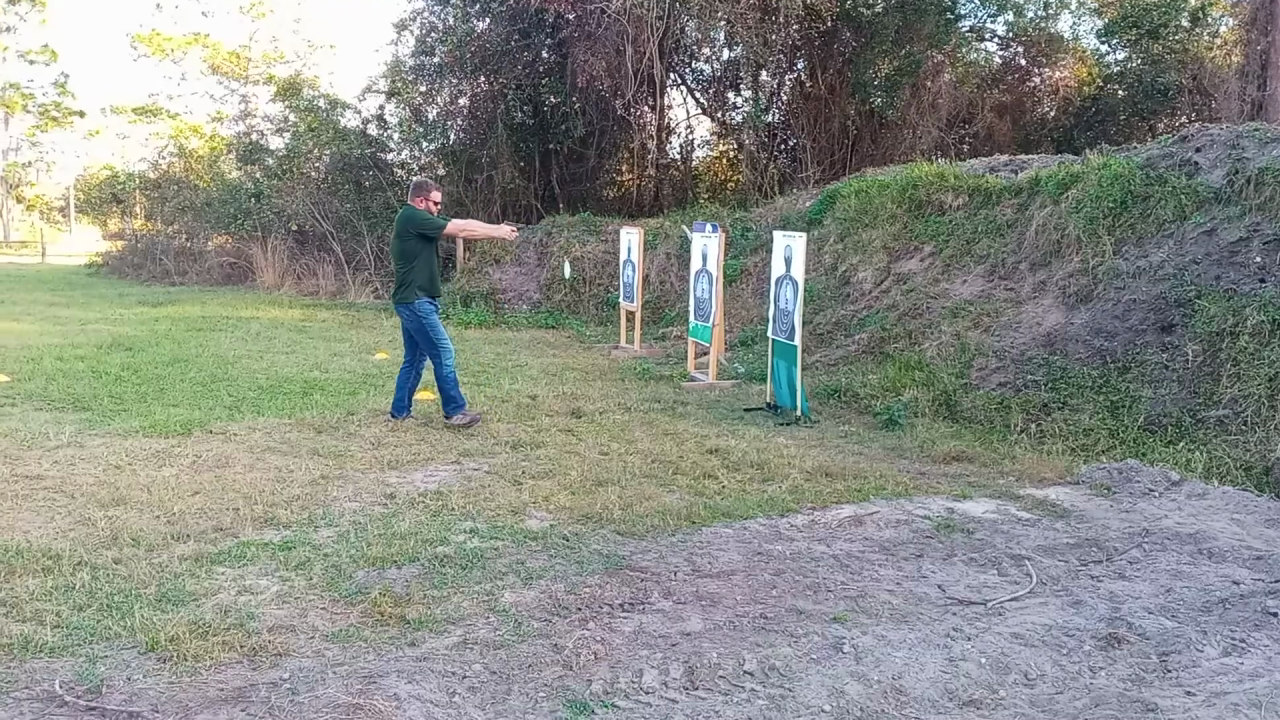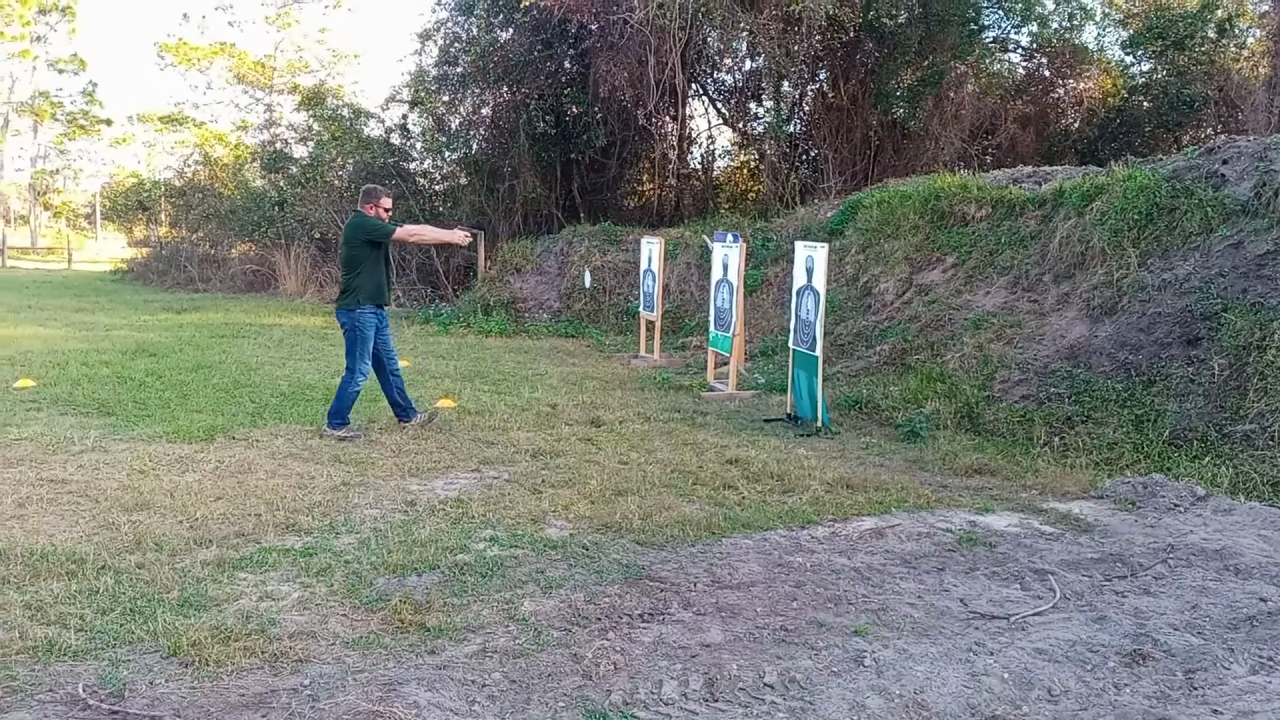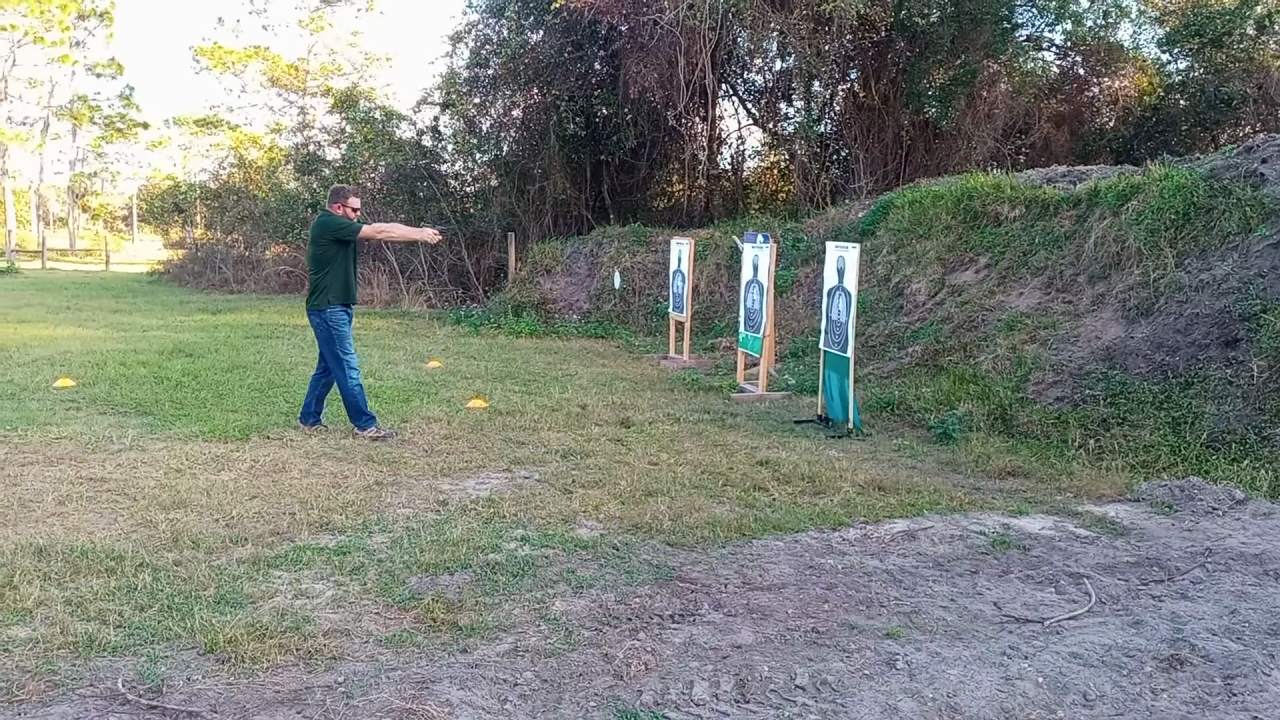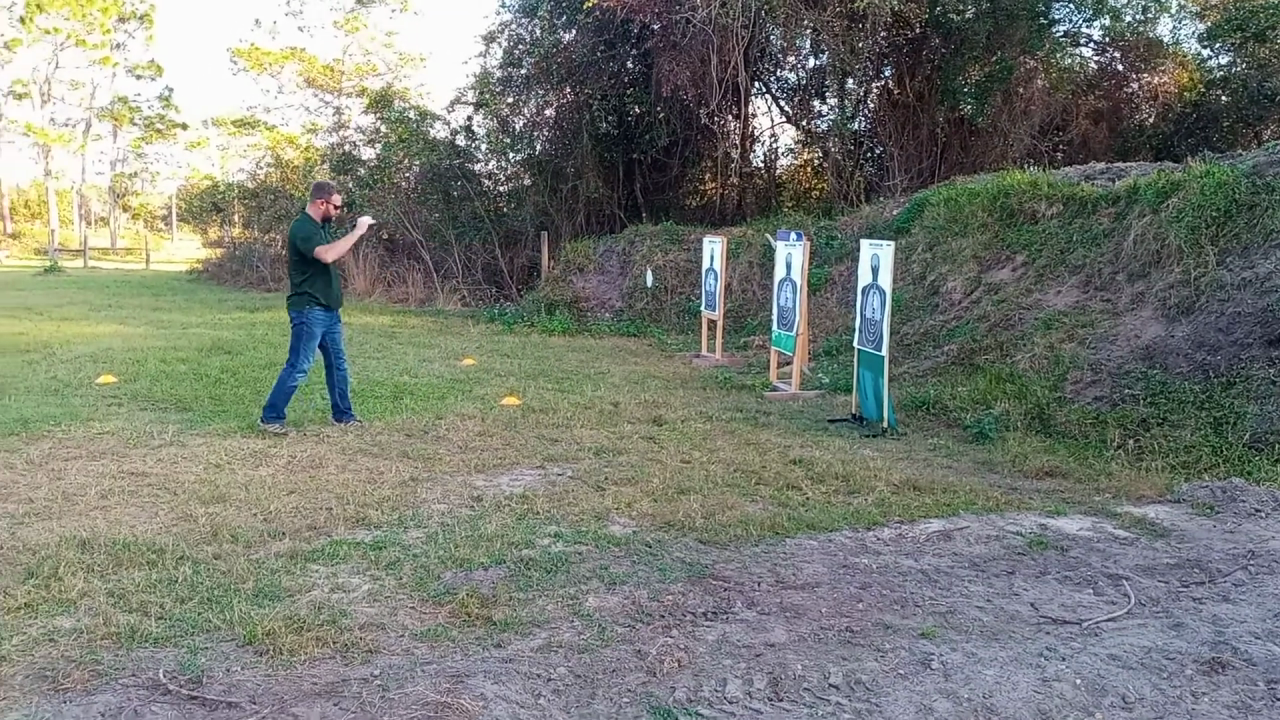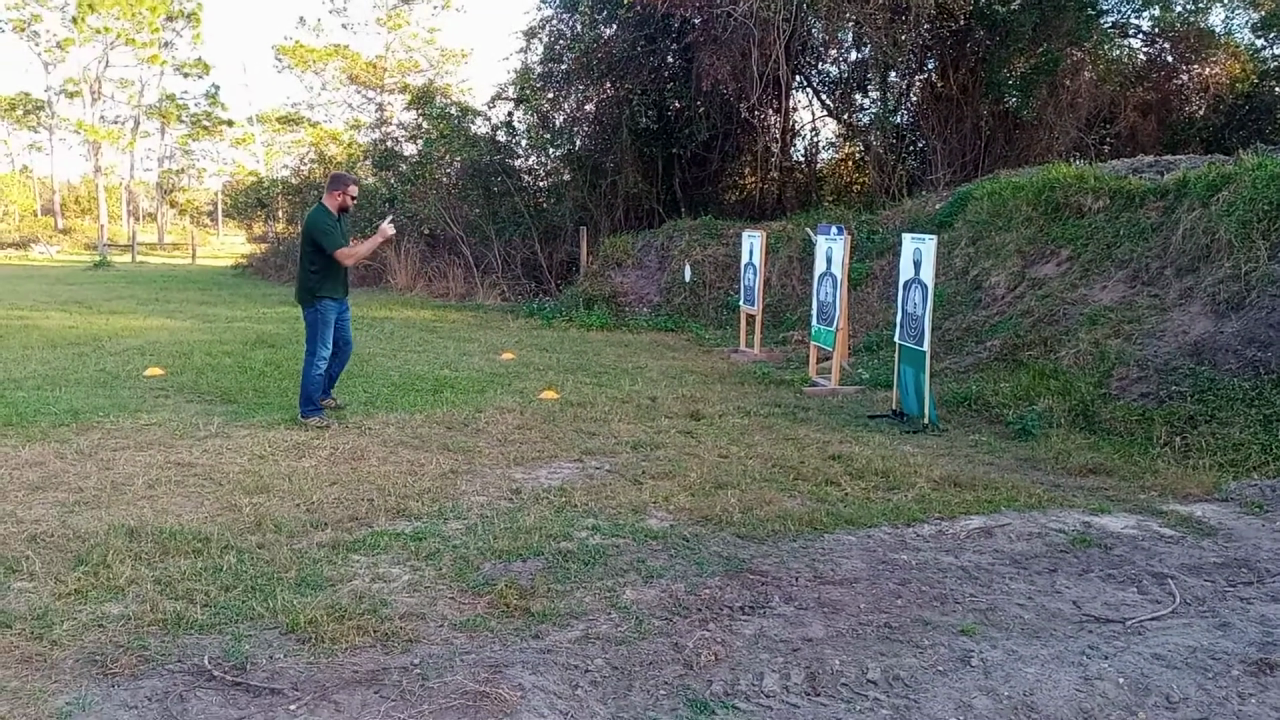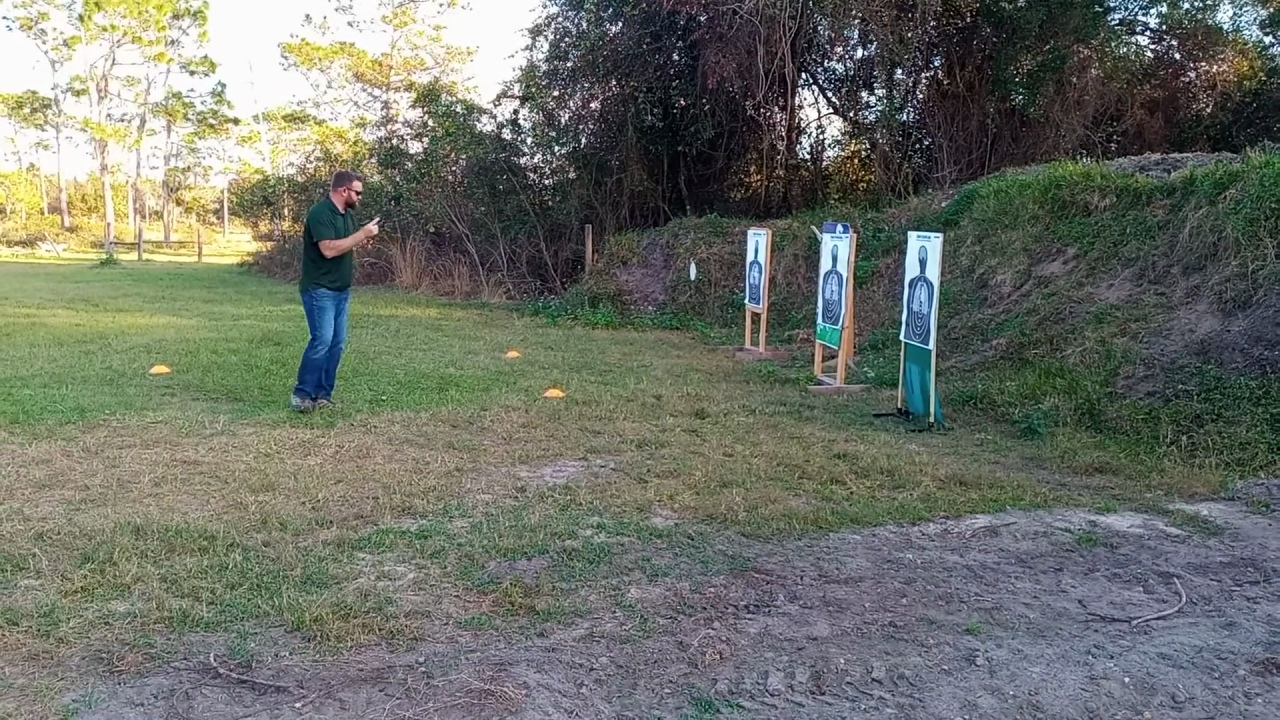
dt=0.5s
person 1, frame 1
left shoulder: (420, 219)
right shoulder: (412, 218)
left elbow: (462, 223)
right elbow: (460, 231)
left wrist: (497, 228)
right wrist: (498, 233)
left hip: (414, 300)
right hip: (415, 301)
left knee: (414, 358)
right knee: (443, 354)
left ankle: (400, 412)
right ankle: (455, 411)
person 1, frame 2
left shoulder: (374, 226)
right shoulder: (361, 225)
left elbow: (413, 229)
right elbow: (410, 236)
left wrist: (451, 234)
right wrist: (451, 238)
left hip: (373, 309)
right hip: (358, 311)
left knee: (388, 364)
right knee: (358, 370)
left ankle: (407, 415)
right ankle: (335, 424)
person 1, frame 3
left shoulder: (340, 225)
right shoulder: (328, 224)
left elbow: (383, 228)
right elbow: (378, 233)
left wrist: (420, 232)
right wrist: (419, 235)
left hip: (335, 308)
right hip: (328, 309)
left knee: (329, 367)
right knee: (347, 367)
left ankle: (310, 419)
right ankle: (366, 425)
person 1, frame 4
left shoulder: (321, 225)
right shoulder: (302, 228)
right elbow: (327, 256)
right wrist: (358, 231)
left hip: (327, 307)
right hip: (308, 309)
left knee: (338, 363)
right knee: (299, 367)
left ankle: (343, 415)
right ankle: (270, 418)
person 1, frame 5
left shoulder: (338, 215)
right shoulder: (319, 220)
right elbow: (347, 258)
left wrist: (354, 247)
right wrist: (379, 237)
left hip: (337, 295)
right hip: (320, 298)
left knee: (344, 346)
right knee: (319, 354)
left ankle: (323, 393)
right ankle: (309, 411)
person 1, frame 6
left shoulder: (347, 214)
right shoulder: (320, 213)
right elbow: (328, 249)
left wrist: (361, 240)
right wrist: (362, 235)
left hip: (341, 289)
right hip: (319, 289)
left knee: (336, 344)
right knee: (322, 340)
left ankle: (322, 393)
right ankle: (302, 393)
